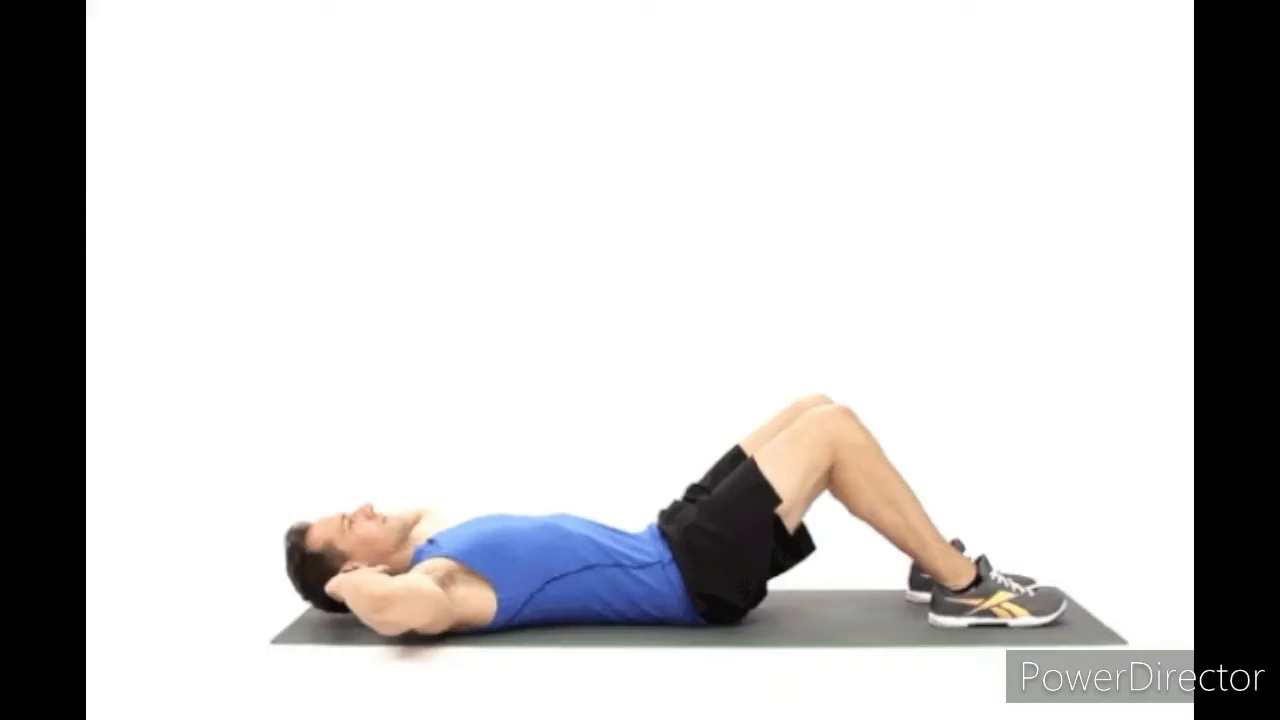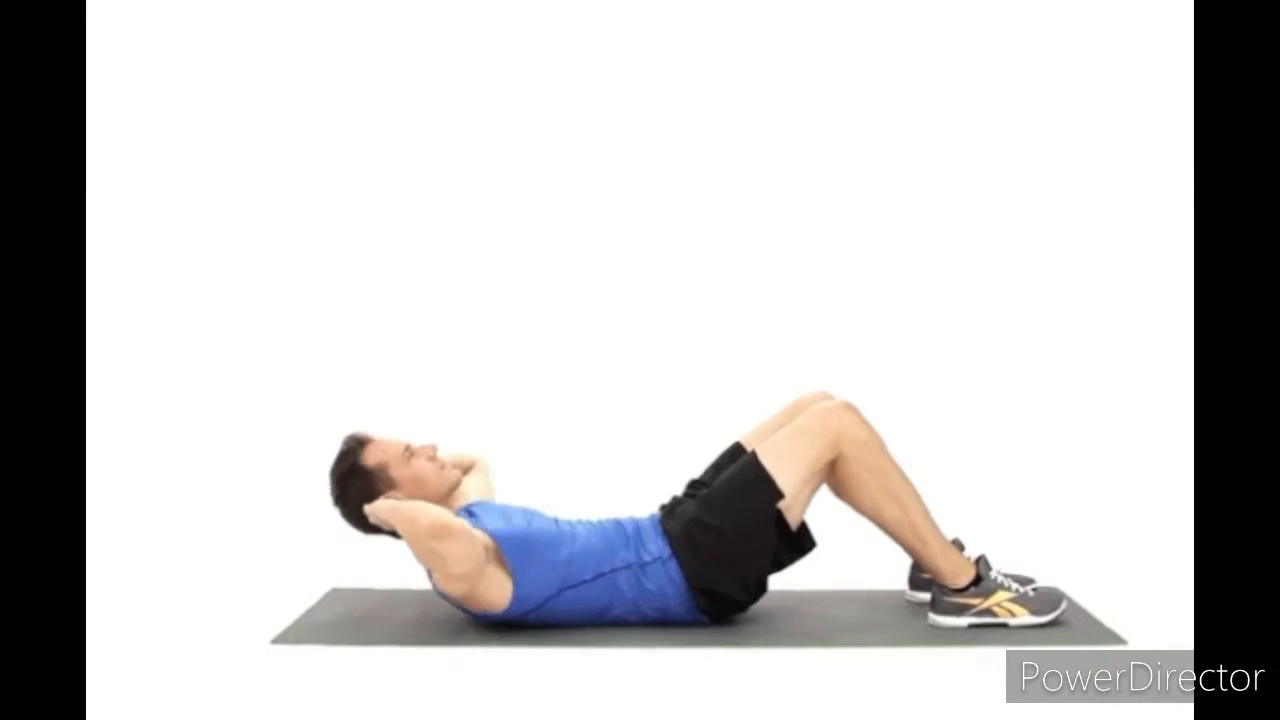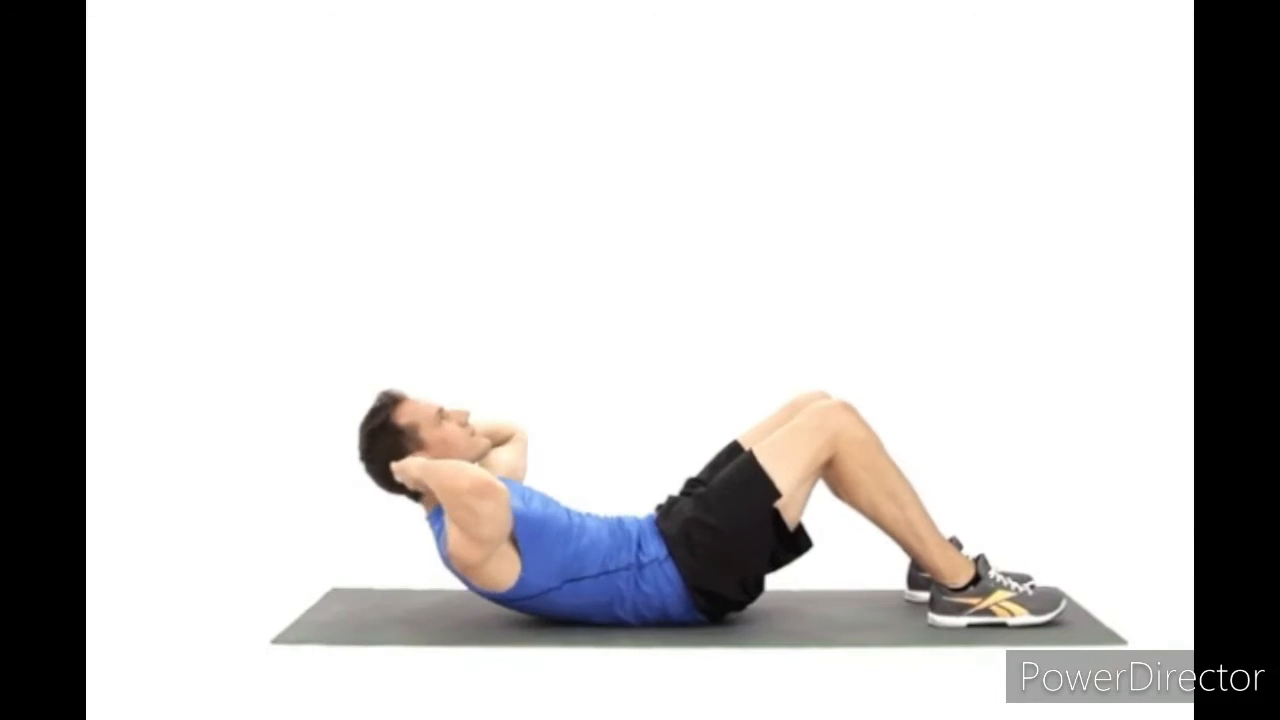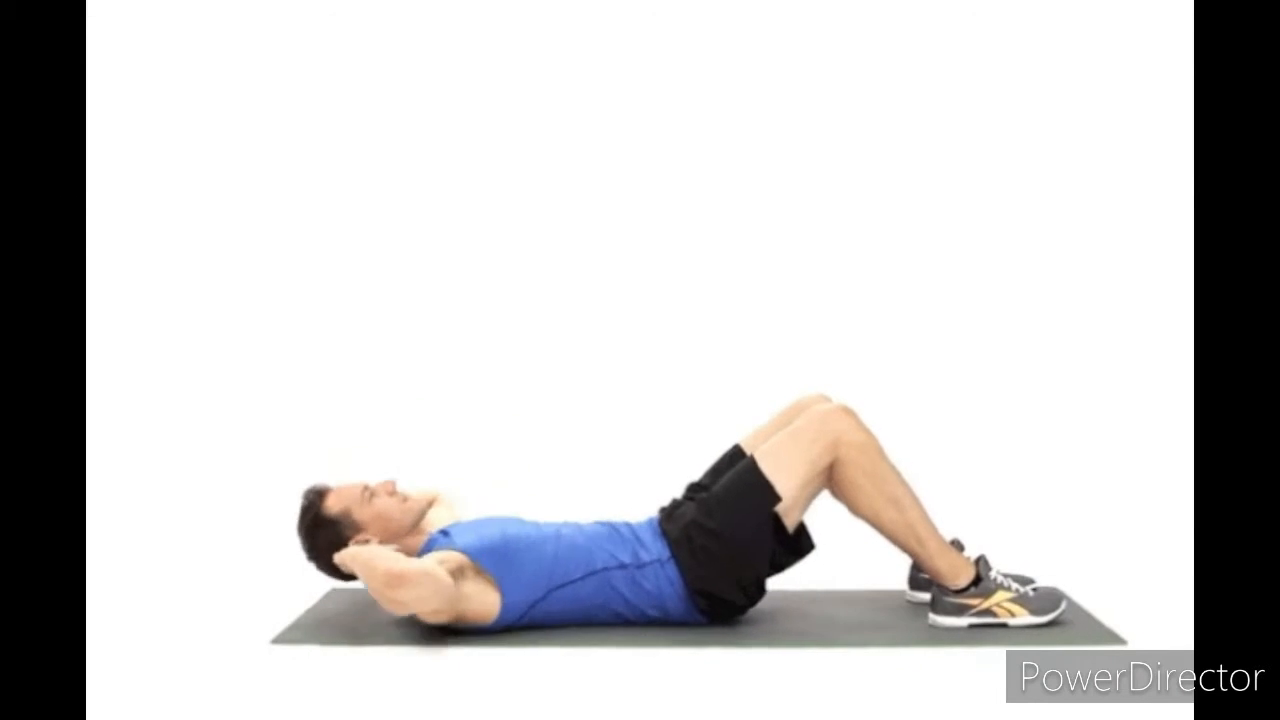
dt=0.5s
person 1, frame 1
left shoulder: (439, 556)
right shoulder: (434, 586)
left elbow: (422, 515)
right elbow: (399, 608)
left wrist: (380, 544)
right wrist: (348, 583)
left hip: (669, 544)
right hip: (694, 577)
left knee: (819, 410)
right knee: (832, 429)
left ankle: (939, 565)
right ankle: (966, 589)
person 1, frame 2
left shoulder: (467, 521)
right shoulder: (461, 568)
left elbow: (474, 463)
right elbow: (438, 529)
left wrist: (428, 467)
right wrist: (391, 508)
left hip: (672, 537)
right hip: (695, 574)
left knee: (820, 407)
right knee: (835, 425)
left ankle: (939, 566)
right ankle: (966, 589)
person 1, frame 3
left shoulder: (478, 501)
right shoulder: (471, 543)
left elbow: (513, 435)
right elbow: (480, 486)
left wrist: (460, 439)
right wrist: (423, 467)
left hip: (674, 536)
right hip: (693, 574)
left knee: (819, 409)
right knee: (834, 424)
left ankle: (939, 565)
right ankle: (963, 587)
person 1, frame 4
left shoulder: (447, 541)
right shoulder: (444, 580)
left elbow: (435, 502)
right elbow: (404, 586)
right wrist: (357, 556)
left hip: (673, 541)
right hip: (695, 572)
left knee: (819, 412)
right knee: (834, 428)
left ankle: (942, 567)
right ankle: (962, 586)
